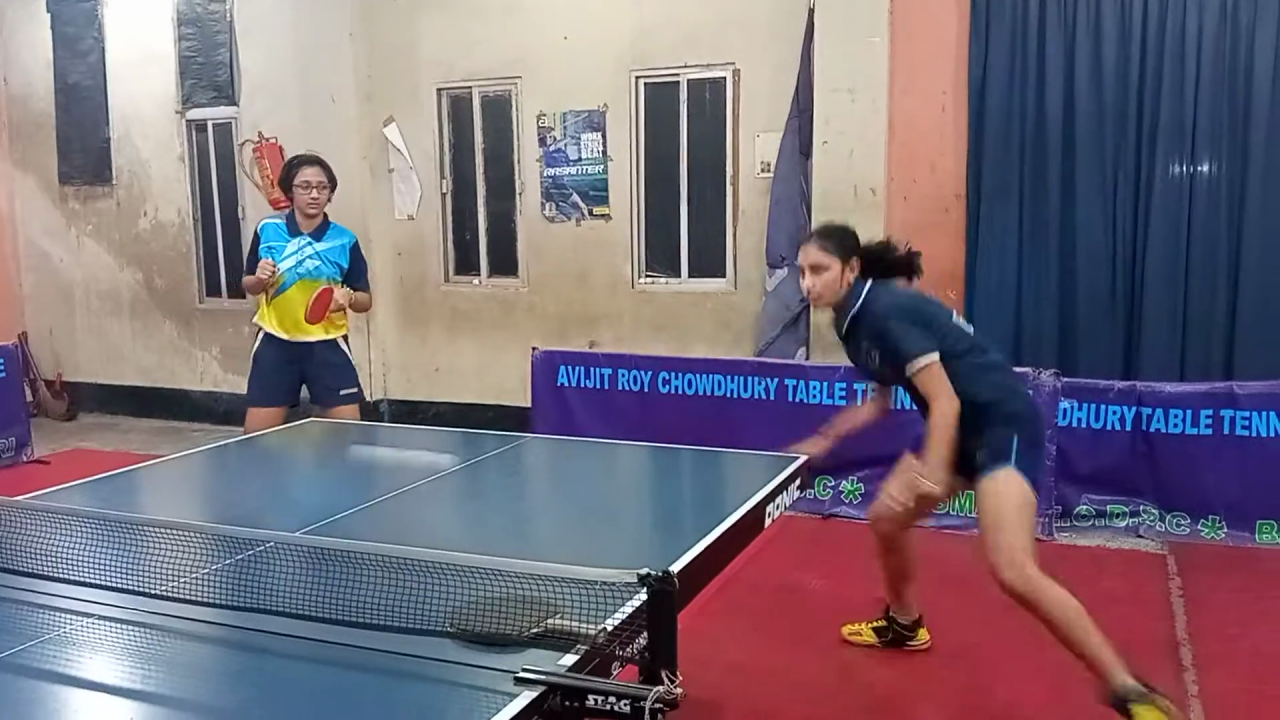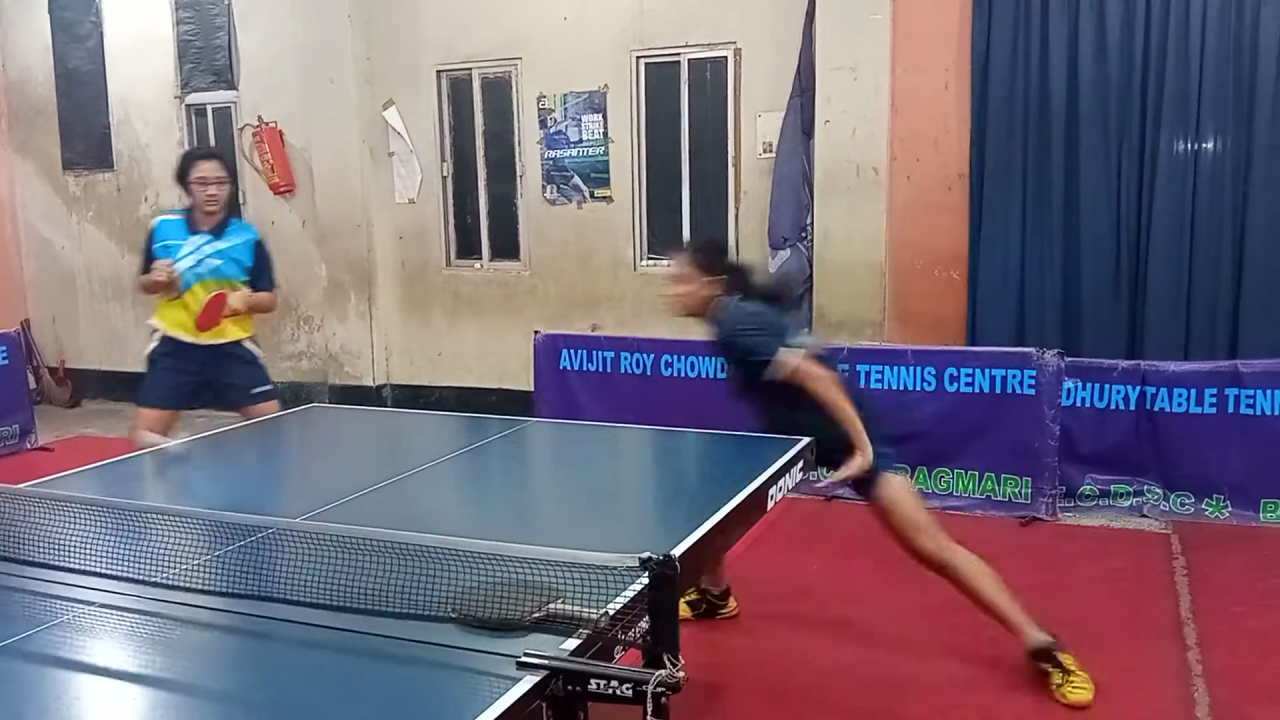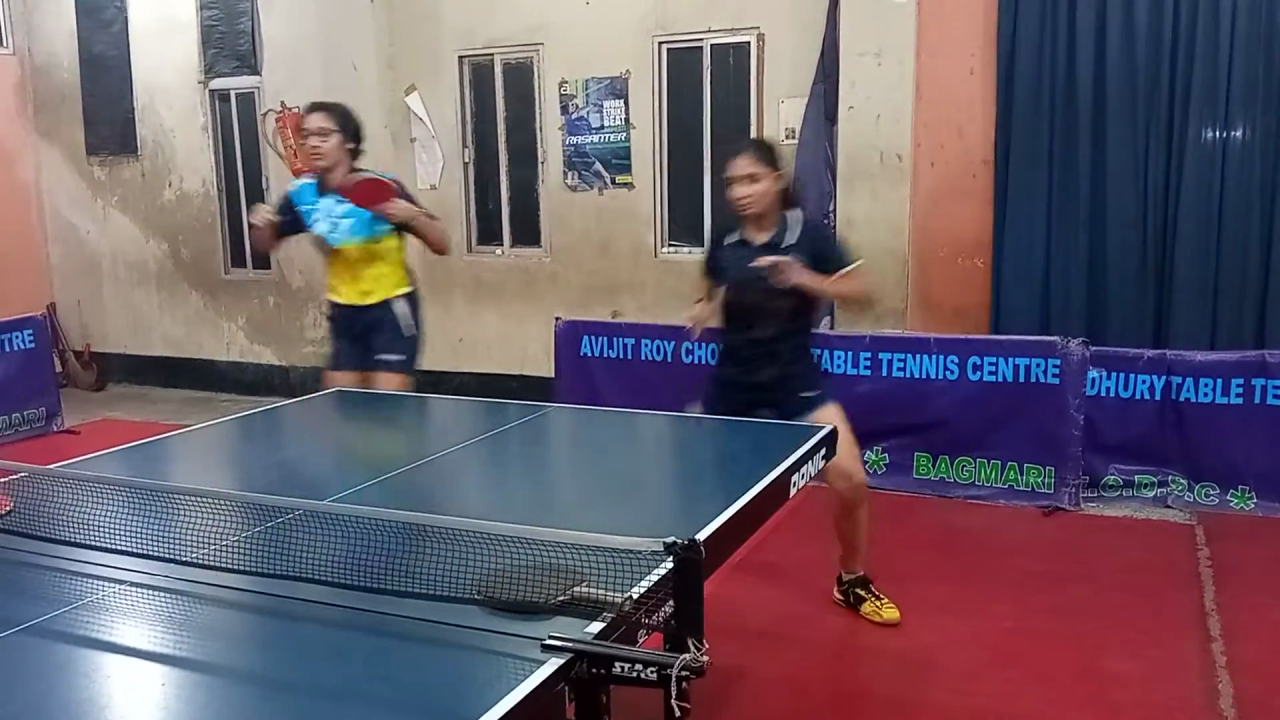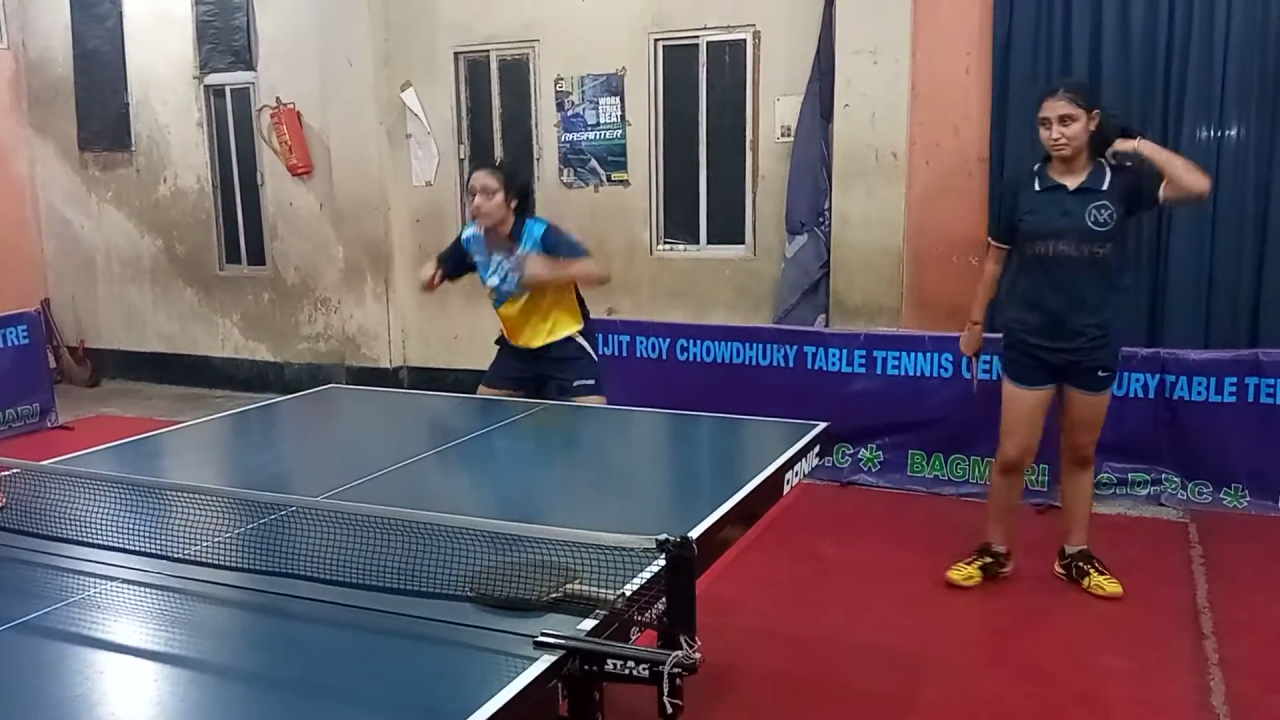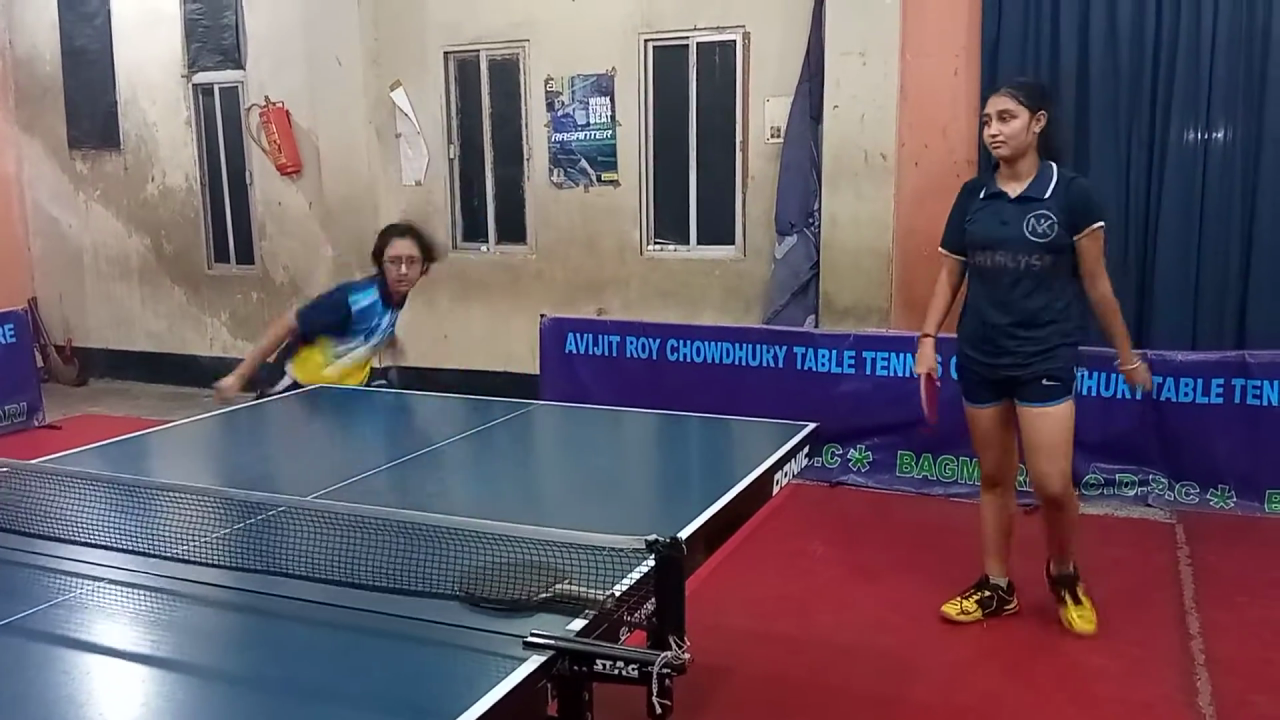
dt=1s
person 1, frame 1
left shoulder: (882, 312)
right shoulder: (856, 318)
left elbow: (946, 400)
right elbow: (882, 400)
left wrist: (936, 476)
right wrist: (829, 435)
left hip: (1001, 430)
right hip: (964, 430)
left knee: (1015, 577)
right knee: (885, 519)
right ankle: (903, 623)
person 1, frame 2
left shoulder: (738, 326)
right shoulder: (733, 321)
left elbow: (815, 376)
left wrist: (861, 447)
left hip: (842, 441)
right hip: (795, 436)
left knee: (933, 548)
left ankle: (1045, 651)
right ankle: (714, 596)
person 1, frame 3
left shoulder: (809, 234)
right shoulder: (726, 240)
left elbow: (860, 291)
left wrist: (804, 279)
right wrist: (703, 308)
left hip: (795, 380)
right hip: (733, 379)
left knee: (851, 479)
left ankle: (853, 581)
person 1, frame 4
left shoulder: (1123, 181)
right shoulder: (1022, 187)
left elbow: (1199, 187)
right elbow: (995, 260)
left wrist: (1143, 147)
right wrist: (974, 324)
left hip: (1093, 344)
right hip: (1028, 341)
left knee: (1080, 454)
right knee: (1013, 455)
left ankle: (1074, 554)
right ankle: (994, 551)
person 1, frame 5
left shoulder: (1072, 193)
right shoulder: (972, 195)
left elbow: (1096, 281)
right elbow: (950, 274)
left wrist: (1126, 353)
right wrist: (928, 337)
left hip: (1045, 359)
right hip: (980, 359)
left knee: (1053, 486)
right knee: (994, 478)
left ankle: (1066, 575)
right ankle: (997, 585)
person 2, frame 1
left shoulder: (345, 241)
right shoulder: (267, 230)
left elbow: (366, 301)
right elbow: (248, 287)
left wrist: (348, 297)
right wrist: (258, 279)
left hip: (327, 347)
right hip: (276, 345)
person 2, frame 2
left shoulder: (247, 238)
right shoulder: (163, 229)
left elbow: (269, 299)
right elbow: (145, 285)
left wrist: (248, 299)
right wrist: (156, 279)
left hip: (232, 349)
right hip: (175, 349)
right knee: (142, 446)
person 2, frame 3
right shoulder: (301, 193)
left elbow: (442, 246)
right elbow: (266, 243)
left wrist: (415, 215)
right wrist: (260, 225)
left hip: (388, 307)
right hip: (344, 310)
person 2, frame 4
left shoulder: (542, 235)
right shoulder: (471, 239)
left elbow: (601, 274)
right elbow: (438, 274)
left wrist: (551, 271)
right wrist: (430, 274)
left hip: (564, 345)
right hip: (517, 347)
person 2, frame 5
left shoulder: (395, 298)
right shoulder: (353, 299)
right elbow: (286, 327)
right wrist: (238, 376)
left hip: (349, 386)
right hip: (303, 384)
